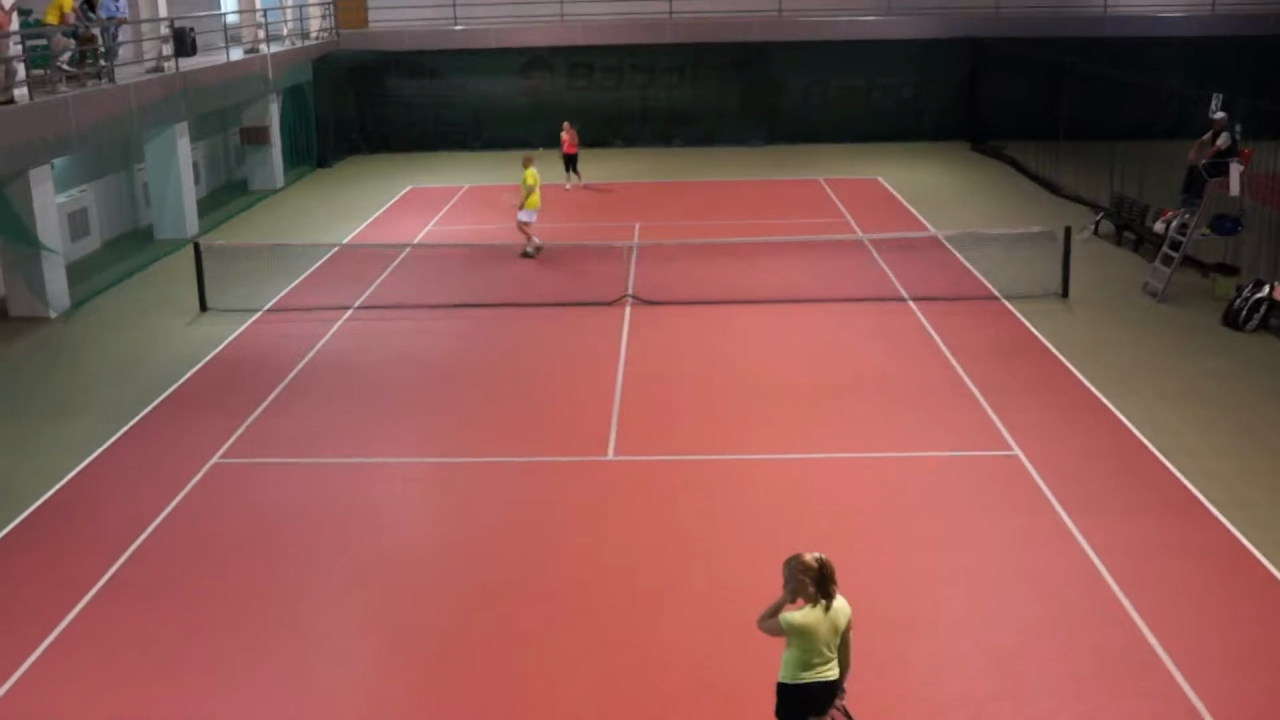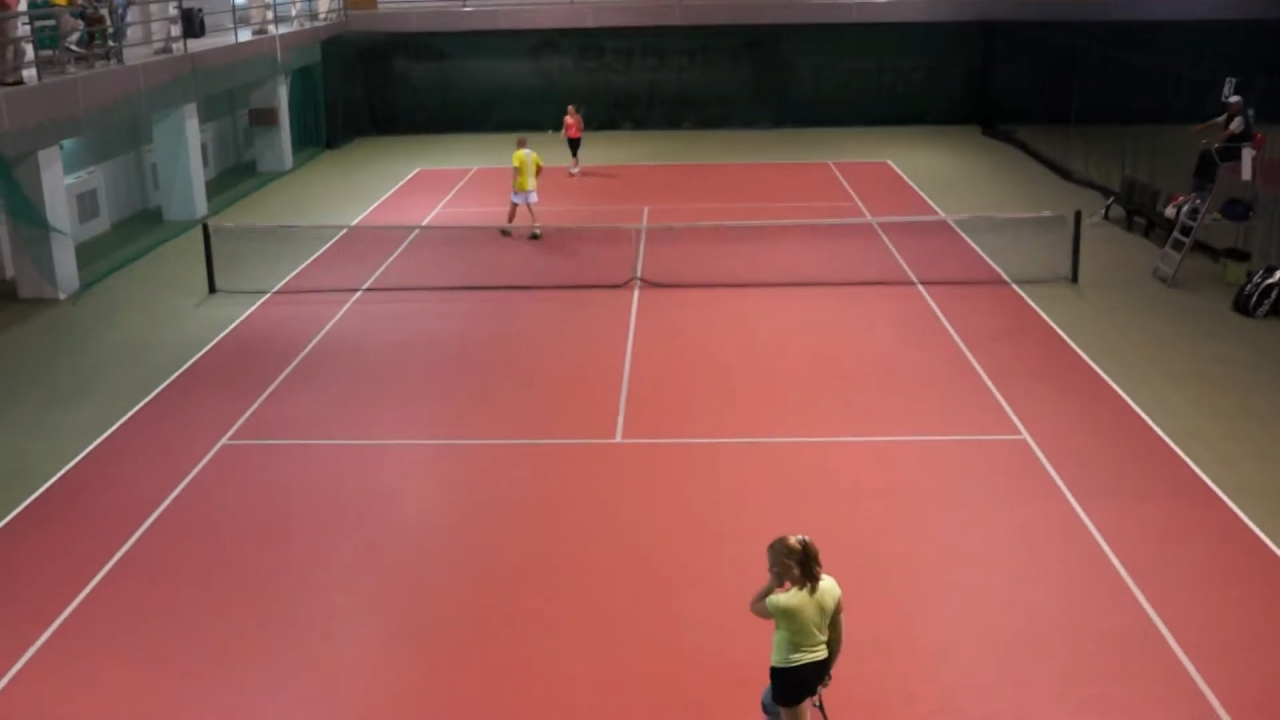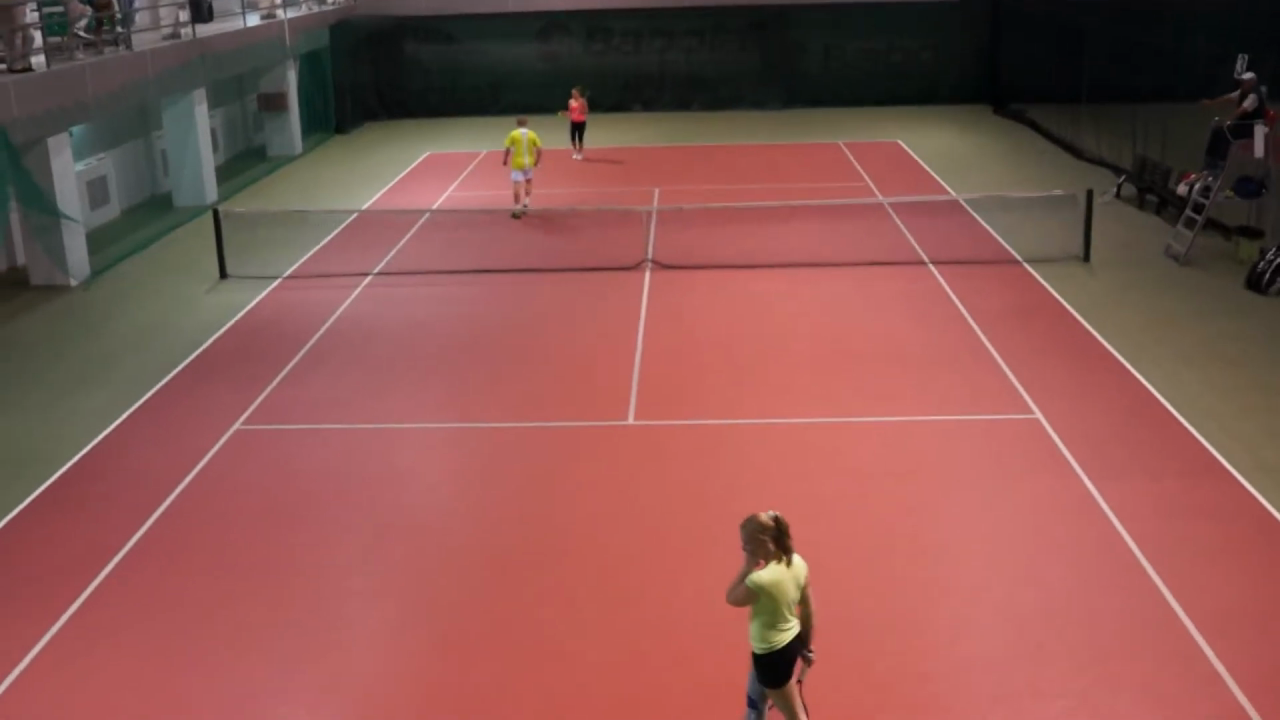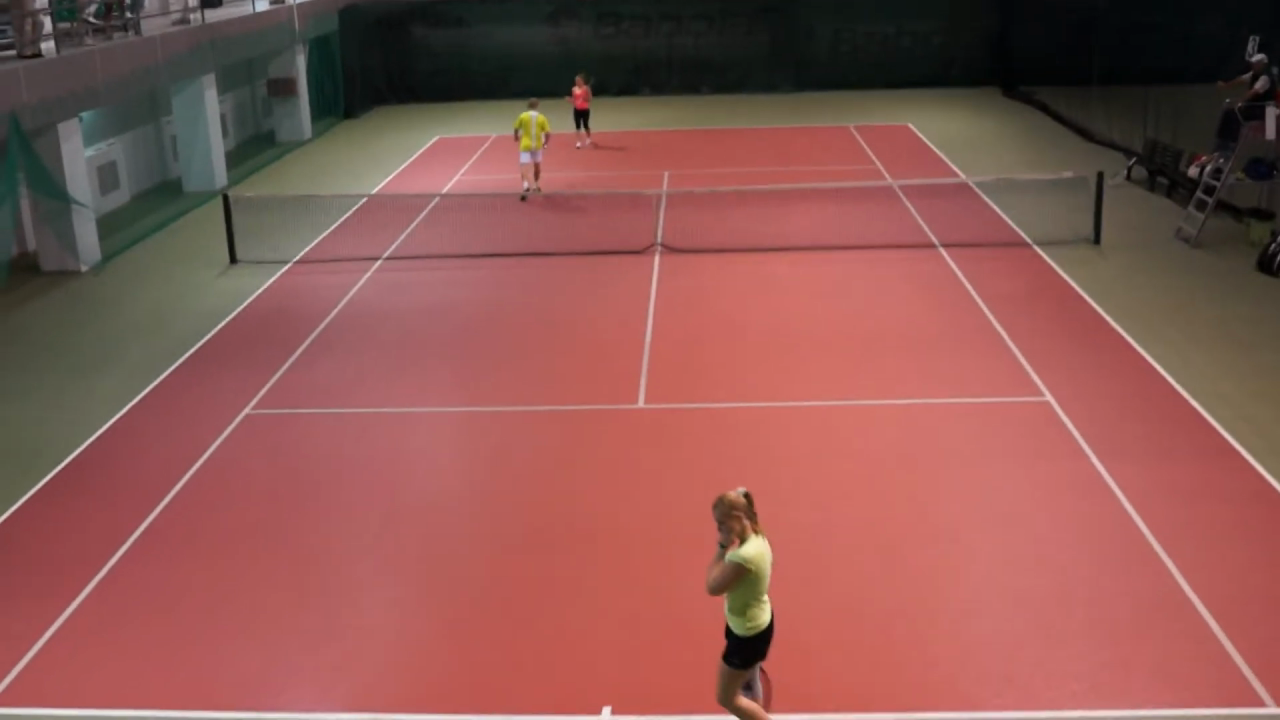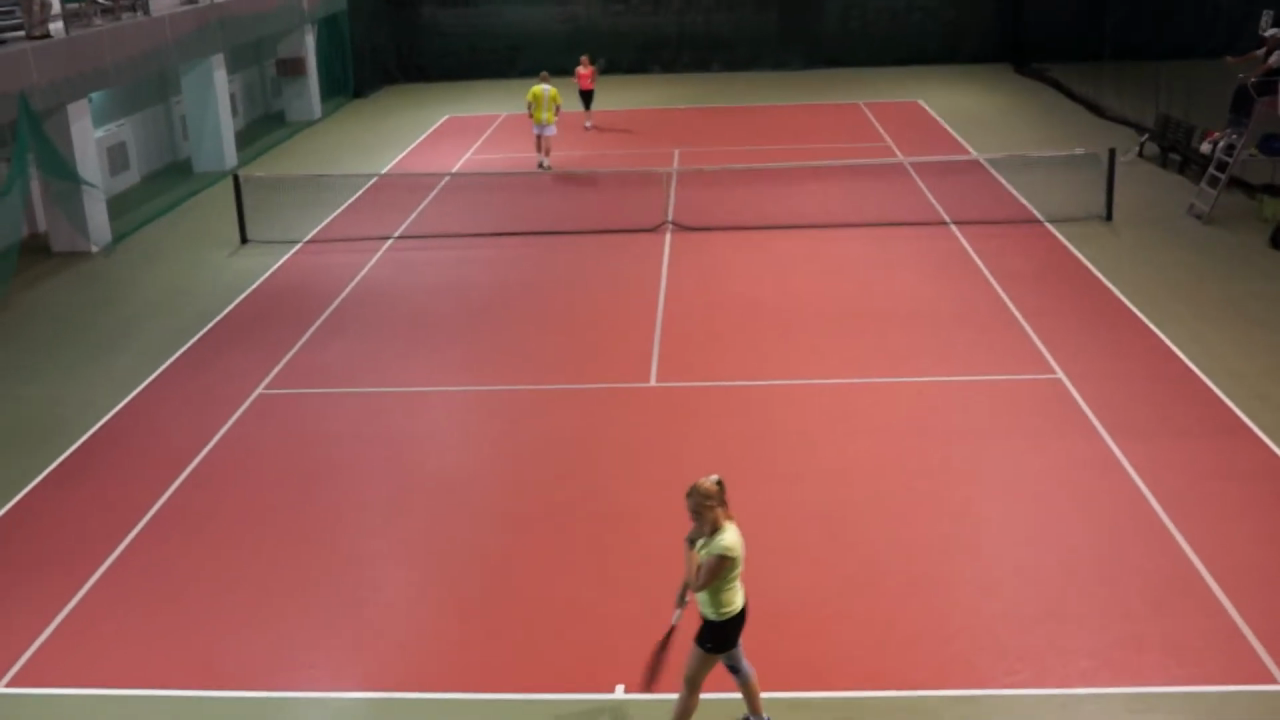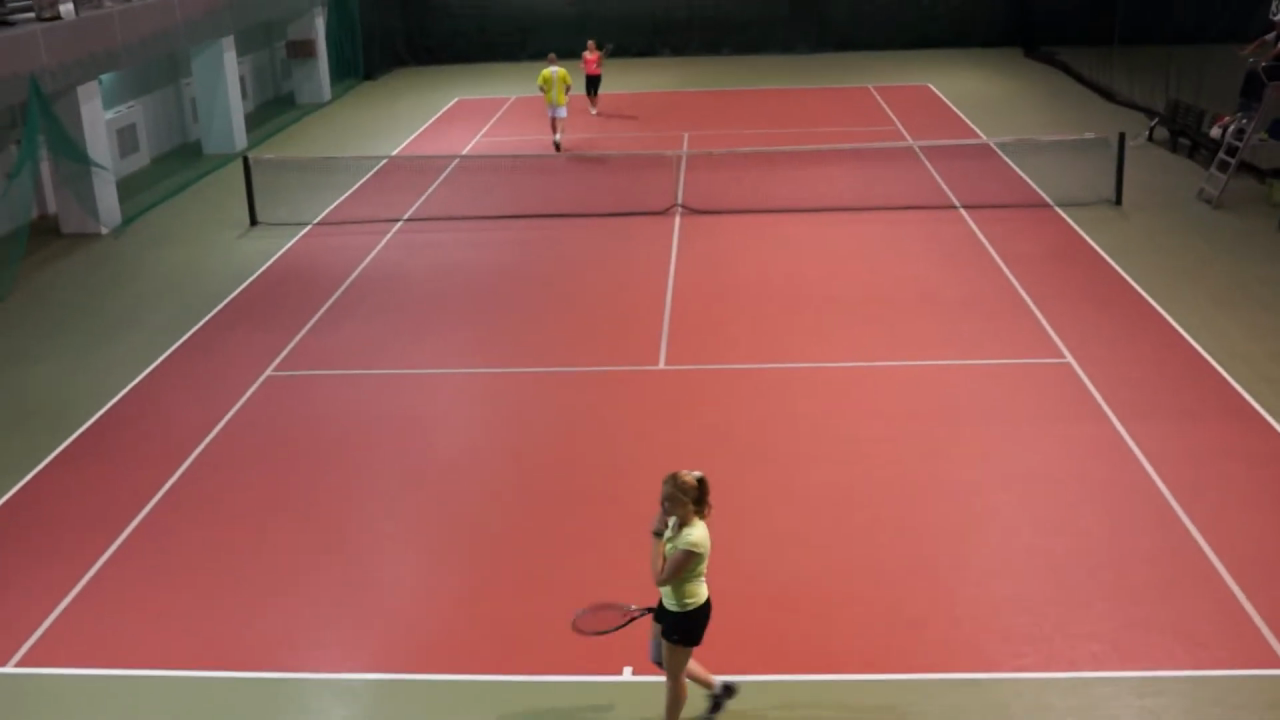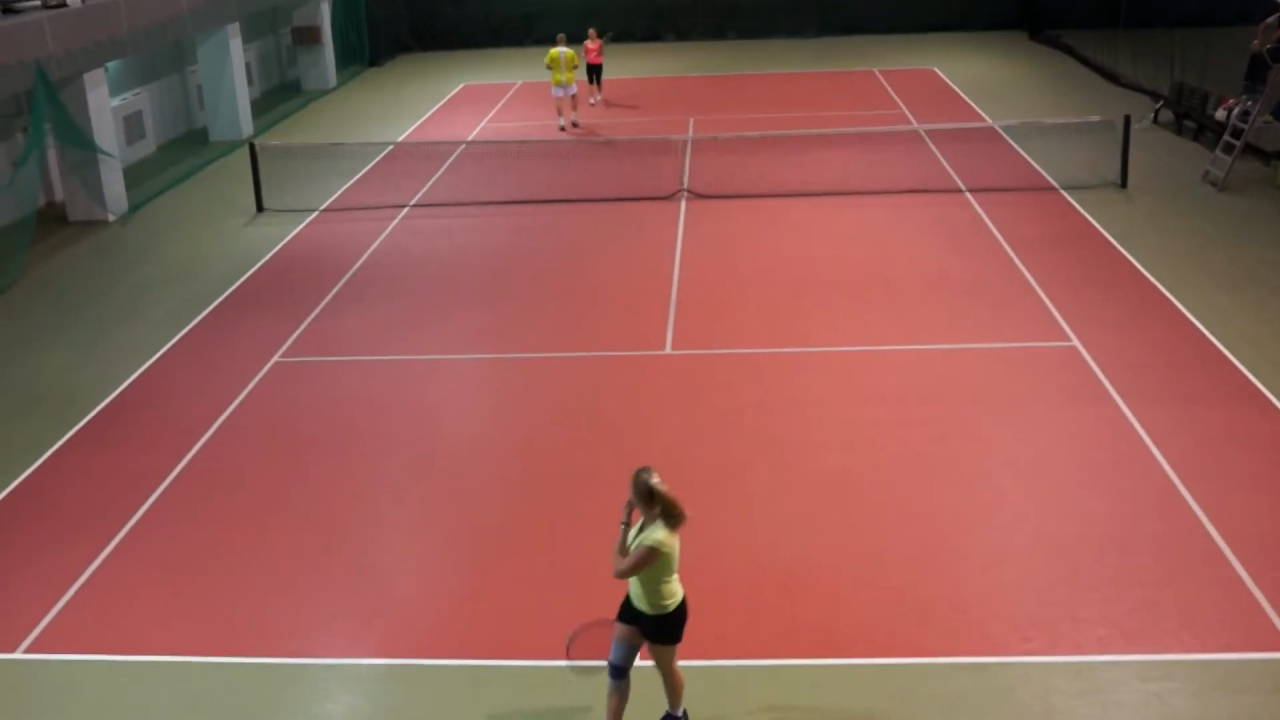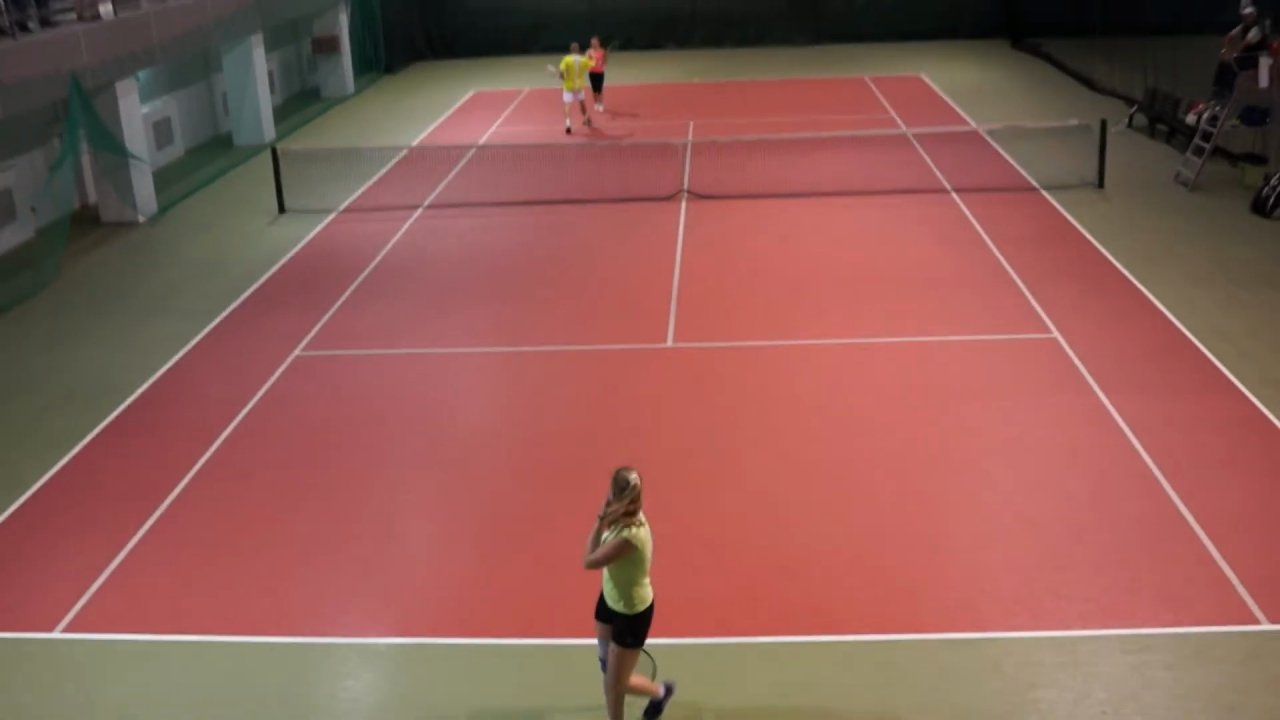
dt=0.3s
person 1, frame 1
left shoulder: (795, 620)
right shoulder: (841, 605)
left elbow: (761, 623)
right elbow: (845, 652)
left wrist: (784, 599)
right wrist: (840, 684)
left hip: (796, 690)
right hip: (828, 685)
person 1, frame 2
left shoulder: (782, 602)
right shoulder: (830, 585)
left elbow: (754, 606)
right elbow: (836, 635)
left wrist: (773, 584)
right wrist: (827, 669)
left hip: (790, 671)
right hip: (818, 664)
right knee: (769, 704)
person 1, frame 3
left shoulder: (761, 580)
right shoulder: (796, 562)
left elbow: (731, 598)
right elbow: (807, 610)
left wrist: (748, 566)
right wrist: (807, 647)
left hip: (771, 653)
right hip: (792, 641)
right knee: (755, 699)
person 1, frame 4
left shoulder: (745, 555)
right shoulder: (754, 540)
left elbow: (713, 588)
left wrist: (722, 548)
left hip: (748, 634)
right hip: (746, 626)
left knee: (725, 698)
right knee: (747, 682)
person 1, frame 5
left shoulder: (725, 544)
right shoulder: (714, 529)
left elbow: (698, 584)
right elbow: (699, 572)
left wrist: (691, 543)
right wrist: (684, 590)
left hip: (722, 619)
right hip: (724, 613)
left knee: (691, 682)
right knee: (737, 664)
person 1, frame 6
left shoulder: (692, 538)
right shoulder: (677, 521)
left elbow: (661, 577)
left wrist: (657, 536)
left hip: (688, 611)
right hip: (672, 603)
left knee: (673, 674)
right knee: (660, 660)
right ankle: (718, 688)
person 1, frame 7
left shoulder: (658, 537)
right shoulder: (647, 519)
left elbow: (620, 570)
left wrist: (625, 524)
left hip: (663, 612)
right hip: (636, 602)
left knee: (665, 667)
right knee: (616, 668)
person 1, frame 8
left shoulder: (630, 532)
right shoulder: (622, 520)
left elbow: (590, 561)
left wrist: (601, 518)
left hip: (631, 613)
right hip: (610, 601)
left knee: (617, 685)
right knee: (607, 667)
left ankle: (660, 692)
